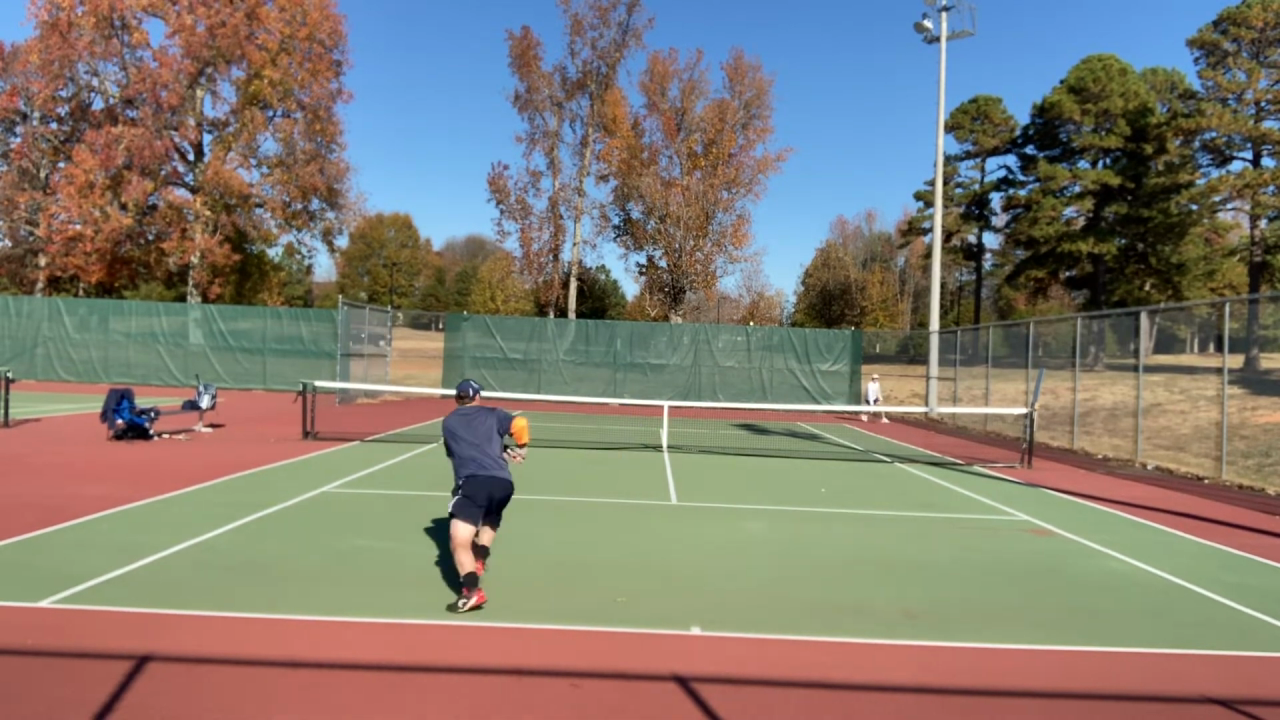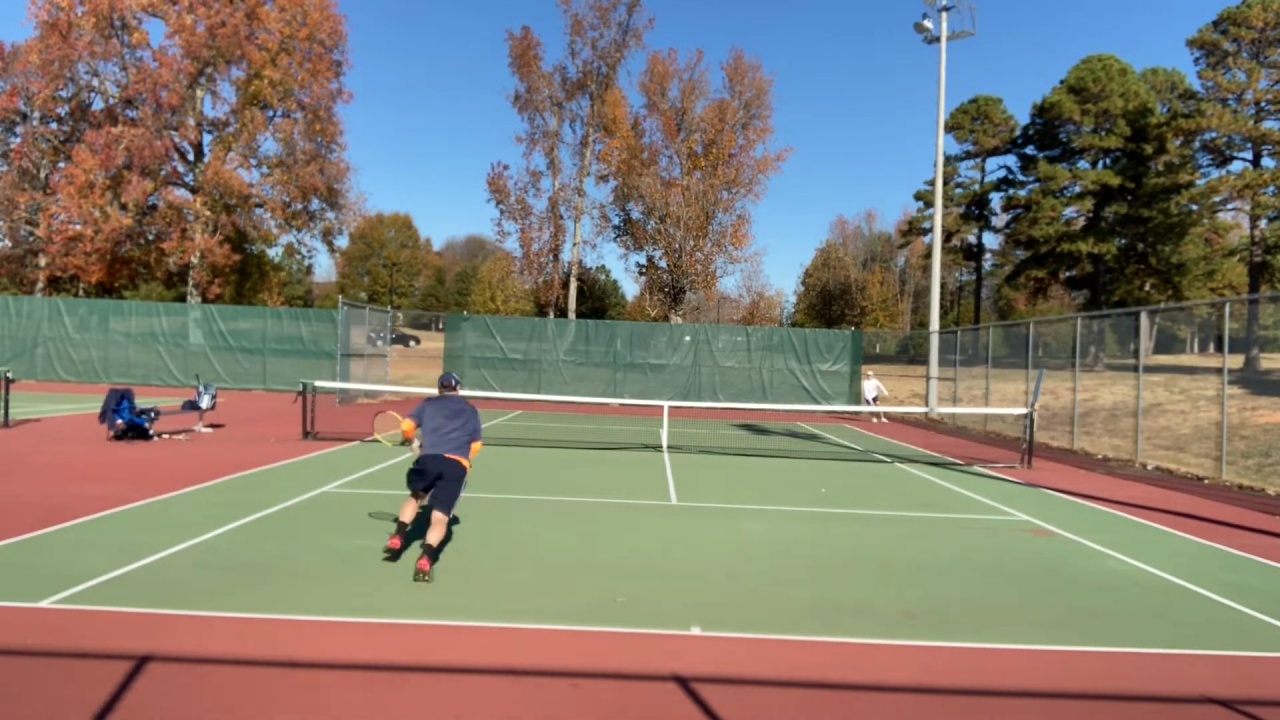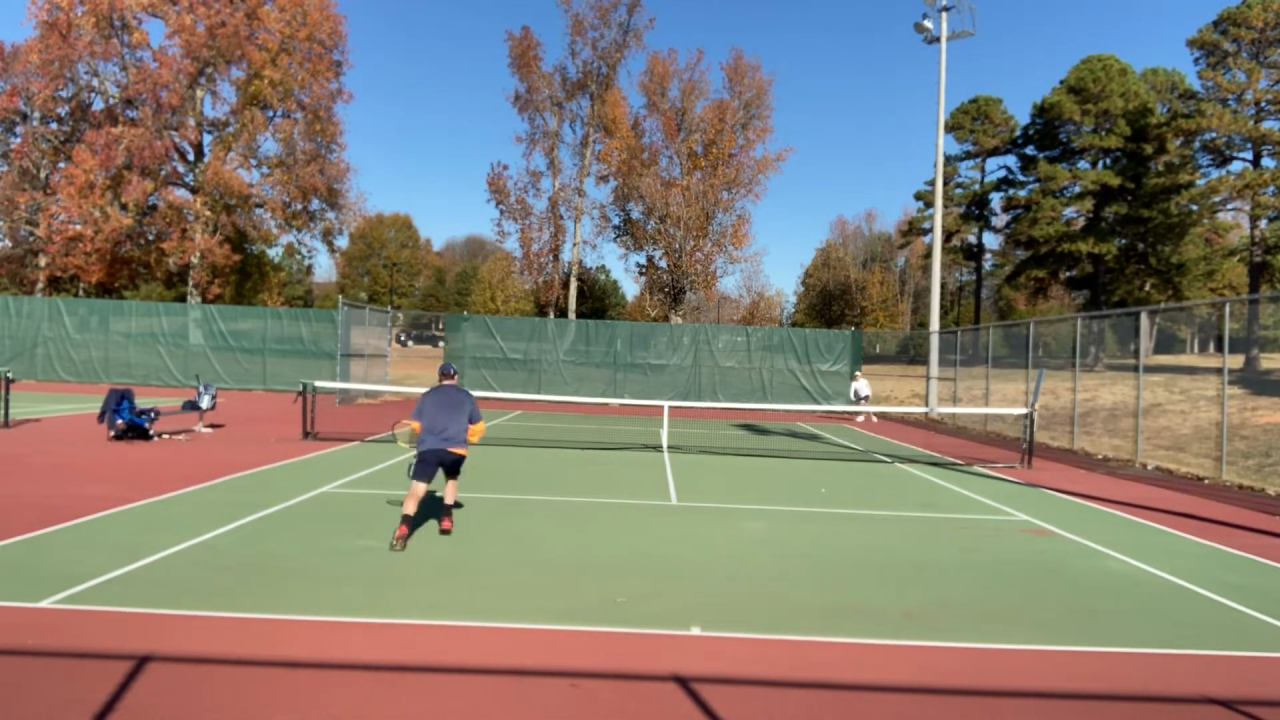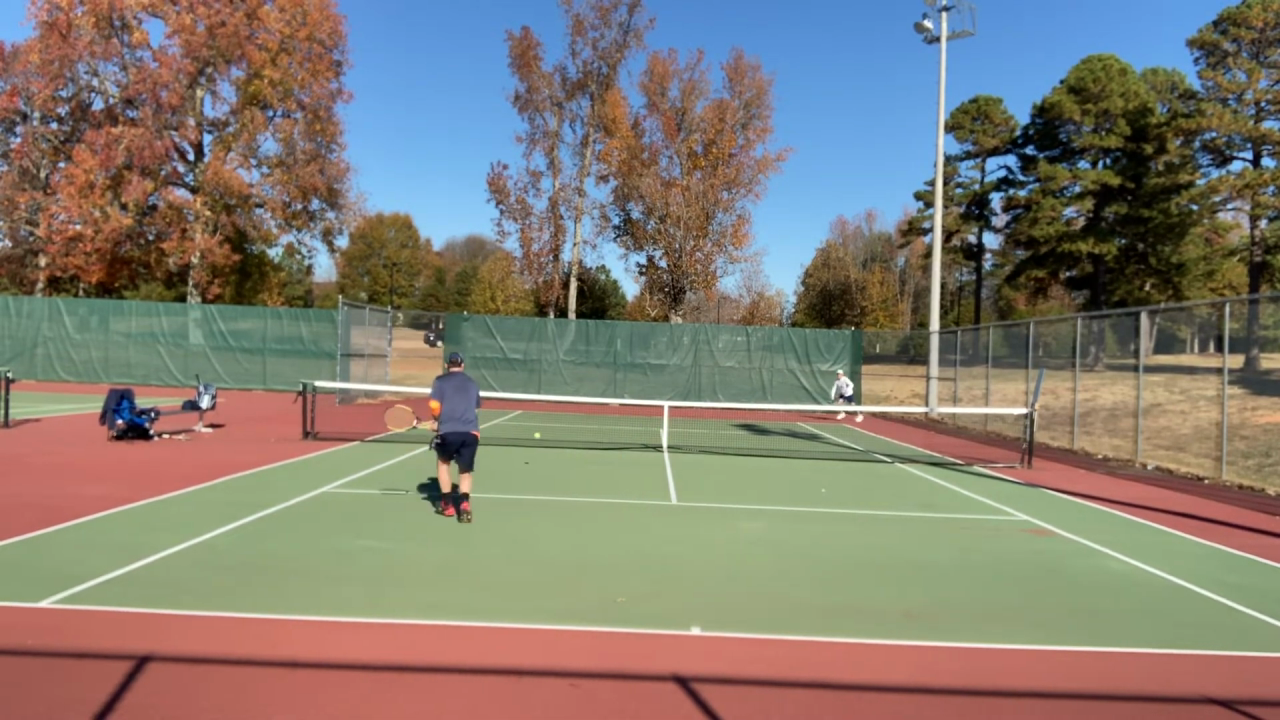
dt=0.3s
person 1, frame 1
left shoulder: (448, 422)
right shoulder: (493, 414)
right elbow: (520, 424)
right wrist: (521, 448)
left hip: (472, 483)
right hip: (503, 484)
left knee: (459, 542)
right knee: (488, 527)
left ankle: (472, 590)
right ankle: (481, 559)
person 1, frame 2
left shoulder: (428, 403)
right shoulder: (471, 411)
left elbow: (407, 426)
right elbow: (475, 445)
left wrist: (414, 442)
left hip: (430, 458)
right hip: (457, 466)
left knee: (414, 498)
right knee: (439, 519)
left ankle: (398, 538)
right ankle: (425, 560)
person 1, frame 3
left shoulder: (427, 396)
right shoulder: (467, 398)
left elbow: (415, 424)
right elbow: (478, 427)
right wrist: (468, 440)
left hip: (428, 450)
right hip: (454, 452)
left knee: (415, 492)
right knee: (452, 478)
left ankle: (404, 529)
right ankle: (447, 518)
person 1, frame 4
left shoulder: (440, 380)
right shoulder: (472, 383)
left wrist: (437, 421)
left hip: (448, 431)
right hip: (471, 433)
left knee: (443, 464)
right knee: (465, 472)
left ankle: (447, 505)
right ankle: (464, 504)
